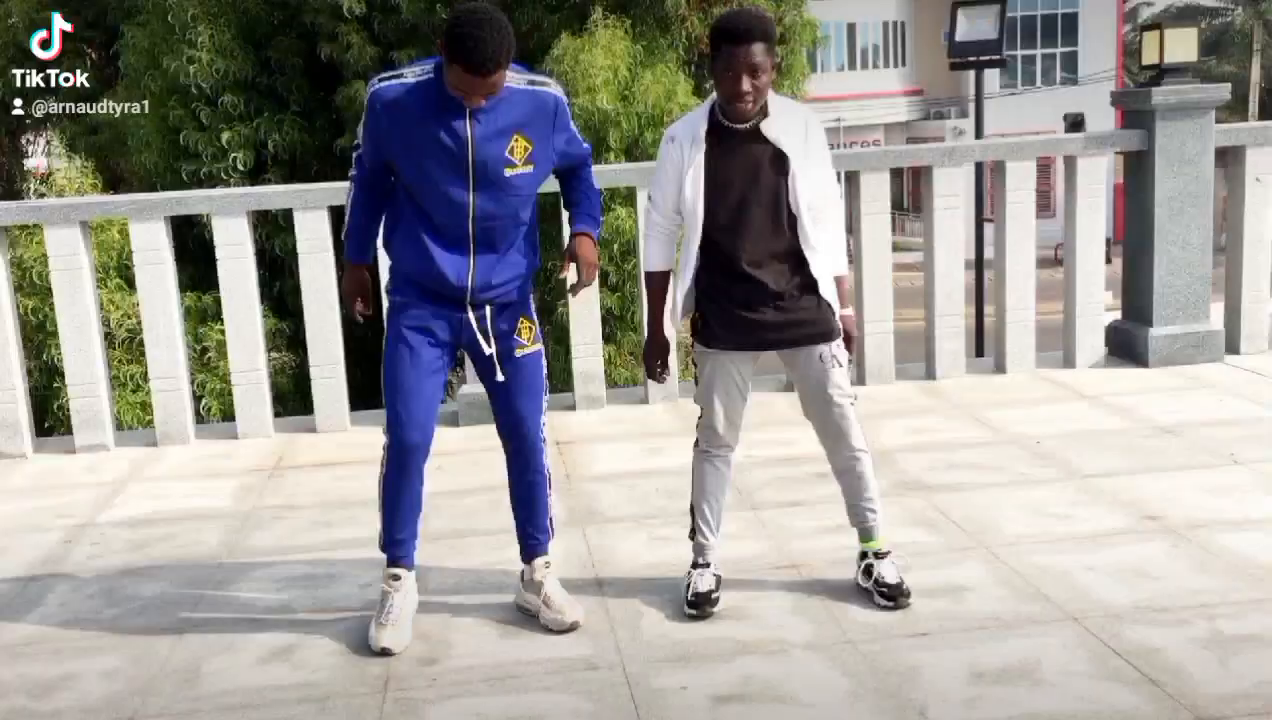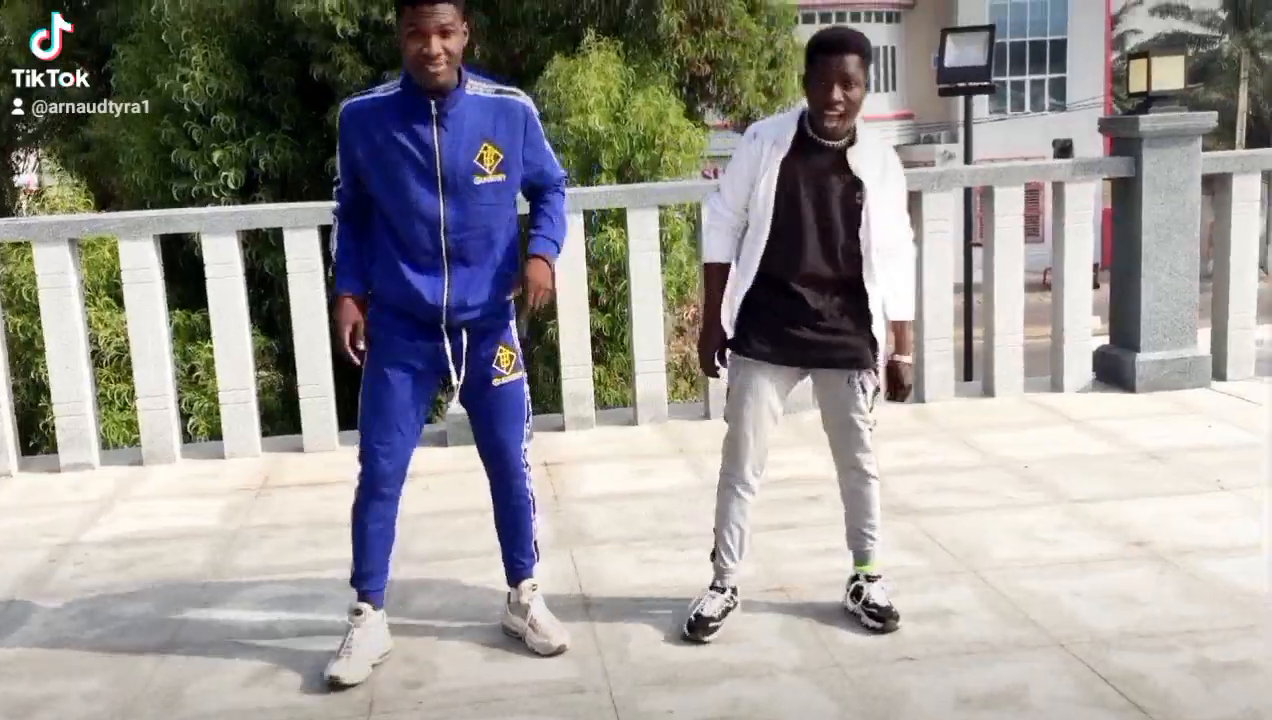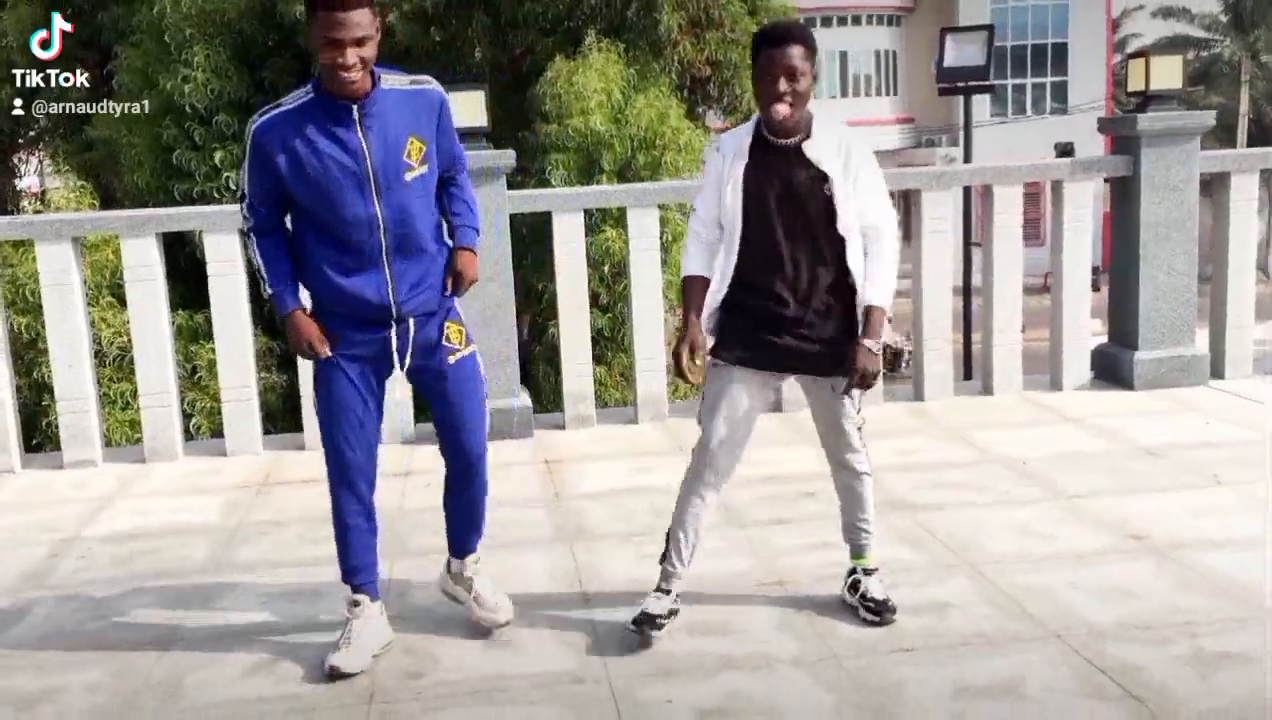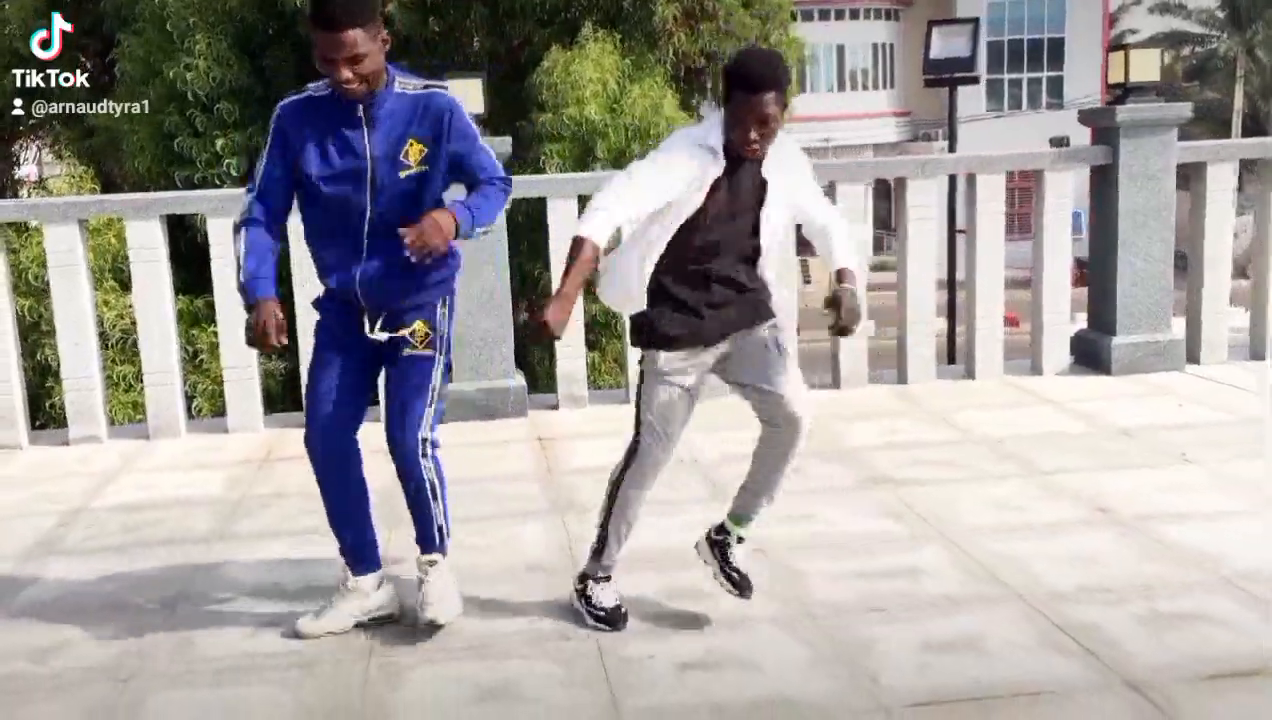
dt=0.5s
person 1, frame 1
left shoulder: (542, 101)
right shoulder: (390, 99)
left elbow: (577, 165)
right elbow: (368, 179)
left wrist: (585, 230)
right wrist: (356, 261)
left hip: (507, 299)
right hip: (421, 303)
left knee: (526, 438)
right knee: (408, 439)
left ankle: (536, 574)
right ankle: (399, 580)
person 1, frame 2
left shoulder: (510, 111)
right shoulder: (363, 116)
left elbow: (551, 188)
right elbow: (352, 211)
left wrist: (540, 252)
right wrist: (346, 292)
left hip: (485, 324)
right hip: (398, 328)
left knee: (509, 463)
right knee: (381, 471)
left ankle: (522, 598)
right ankle: (368, 618)
person 1, frame 3
left shoulder: (424, 100)
right shoulder: (275, 132)
left elbow: (454, 177)
right elbow: (260, 225)
left wrist: (466, 242)
right wrist: (289, 306)
left hip: (429, 309)
right hip: (345, 327)
left knee: (467, 444)
right knee: (350, 470)
left ankle: (465, 566)
right ankle: (367, 610)
person 1, frame 4
left shoulder: (435, 107)
right shoulder: (296, 116)
left elbow: (494, 184)
right elbow: (264, 212)
left wrist: (455, 219)
right wrist: (260, 296)
left hip: (419, 298)
right hip: (344, 306)
left knee: (410, 435)
right knee: (326, 440)
left ankle: (436, 569)
right ankle: (364, 582)
person 2, frame 1
left shoulder: (803, 128)
right shoulder: (683, 140)
left elbow: (828, 219)
right elbow: (661, 234)
left wrist: (843, 306)
right wrist: (657, 328)
left hip: (805, 307)
right hip: (724, 318)
left knee: (843, 433)
right knee: (715, 440)
left ankle: (873, 551)
right ankle: (704, 562)
person 2, frame 2
left shoulder: (882, 161)
right shoulder: (765, 141)
left elbow: (895, 258)
right elbow: (723, 226)
left wrist: (901, 349)
right wrist: (711, 320)
left hip: (847, 335)
right hip: (764, 331)
left knee: (858, 460)
right knee: (743, 459)
left ankle: (865, 577)
right ankle: (723, 583)
person 2, frame 3
left shoulder: (848, 153)
right shoulder: (733, 151)
left elbow: (881, 244)
right elbow: (703, 239)
left wrist: (869, 338)
right wrist: (692, 323)
left hip: (829, 334)
right hip: (744, 335)
left knee: (849, 457)
right knee: (712, 457)
left ankle: (862, 570)
right ankle: (668, 585)
person 2, frame 4
left shoulder: (788, 163)
right shoulder: (689, 152)
left elbow: (825, 221)
right elbow: (611, 207)
left wrist: (845, 285)
right wrist: (565, 294)
left hip: (747, 312)
right hip: (675, 320)
left knee: (789, 414)
right knee: (650, 454)
left ankle: (728, 535)
right ankle: (597, 578)
